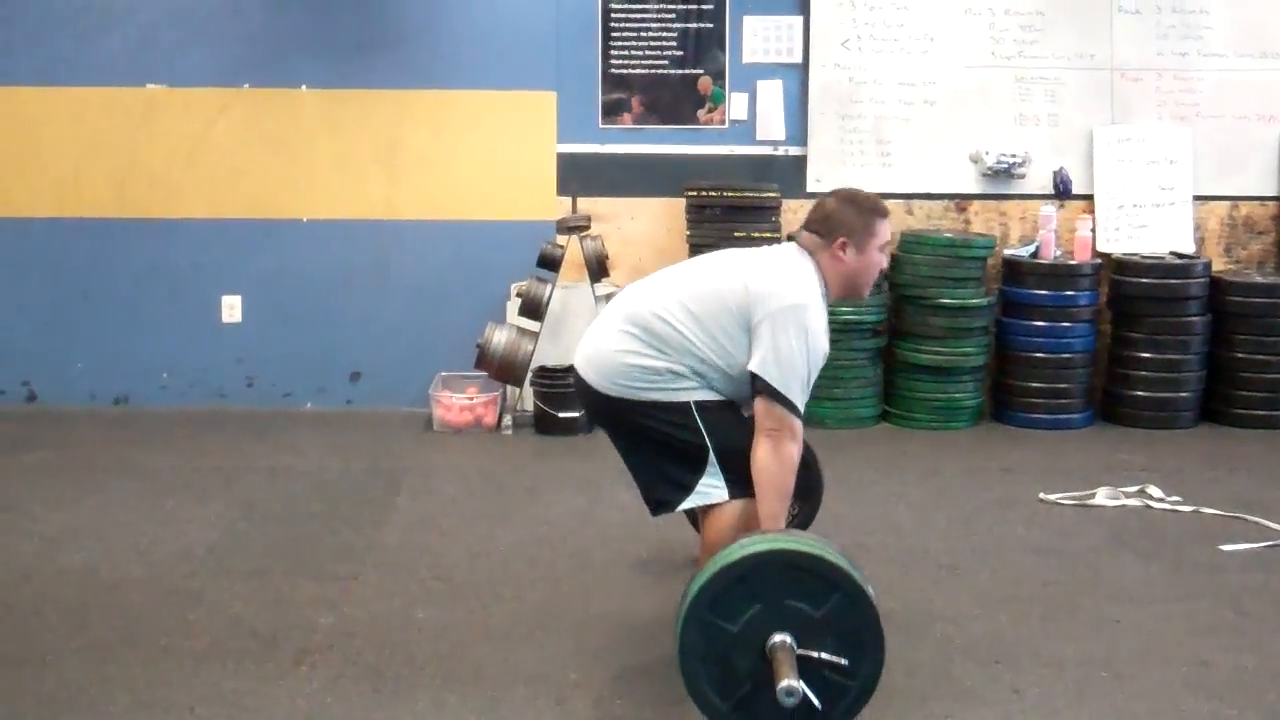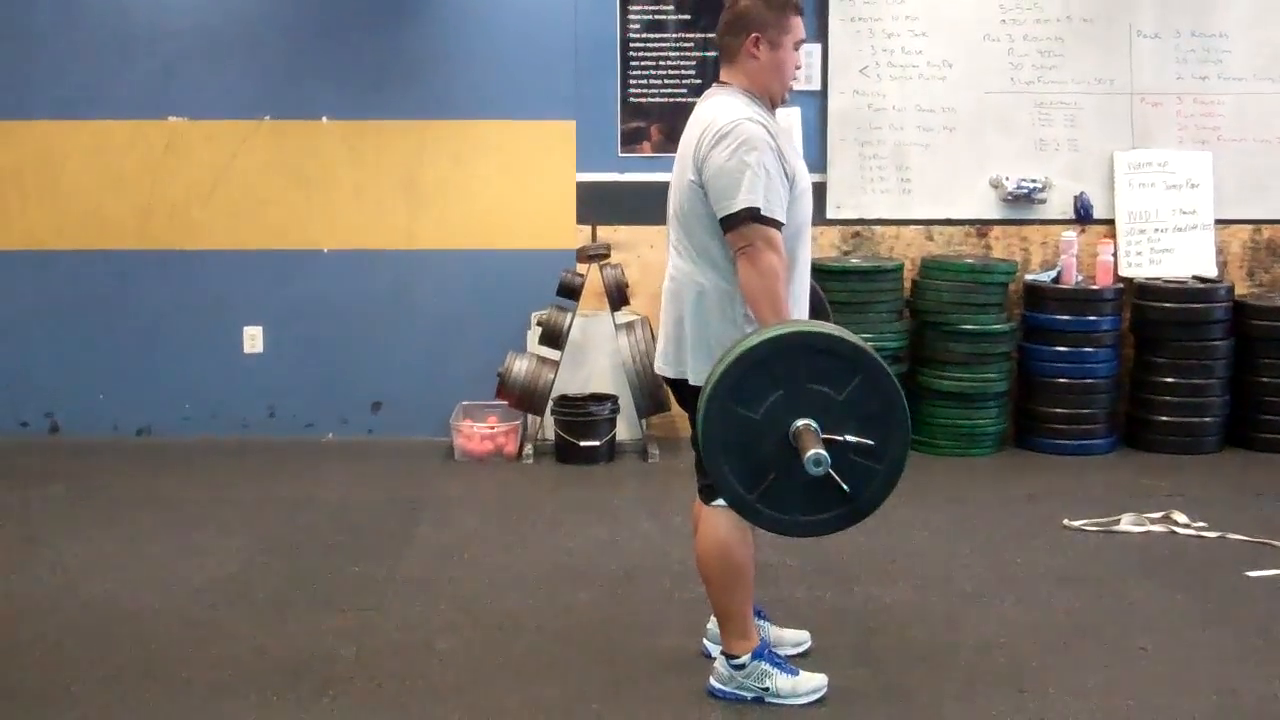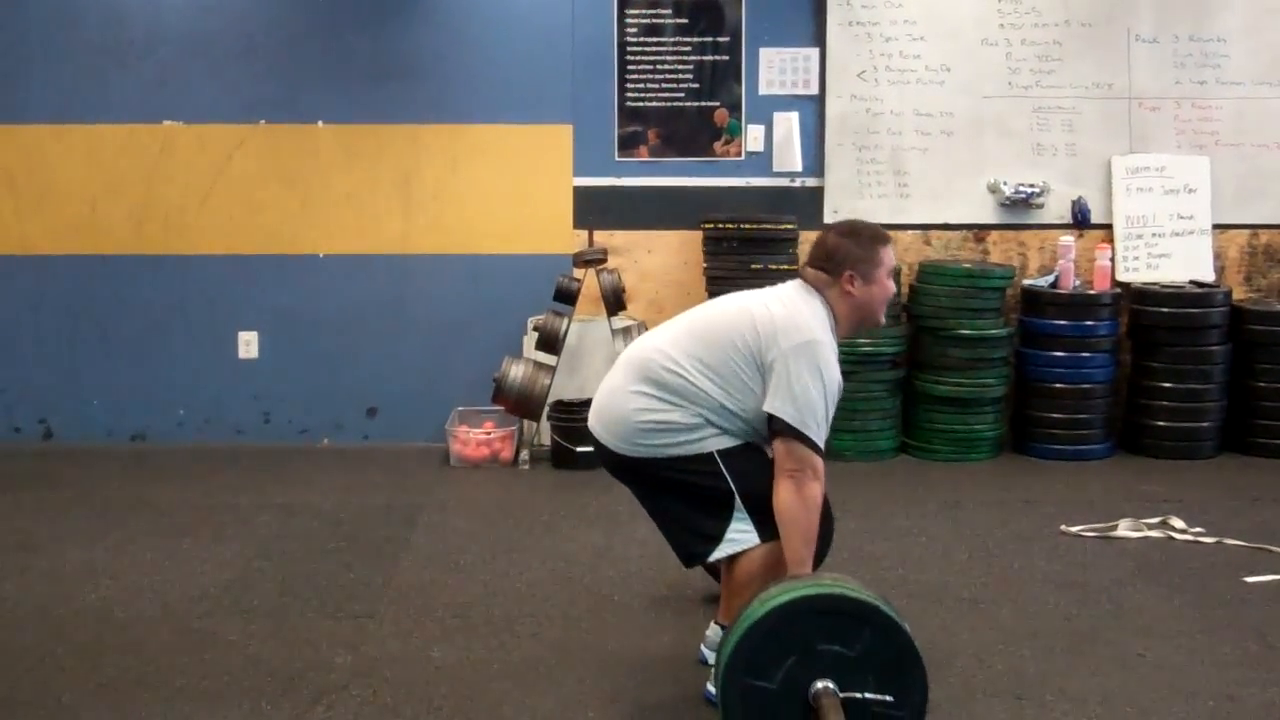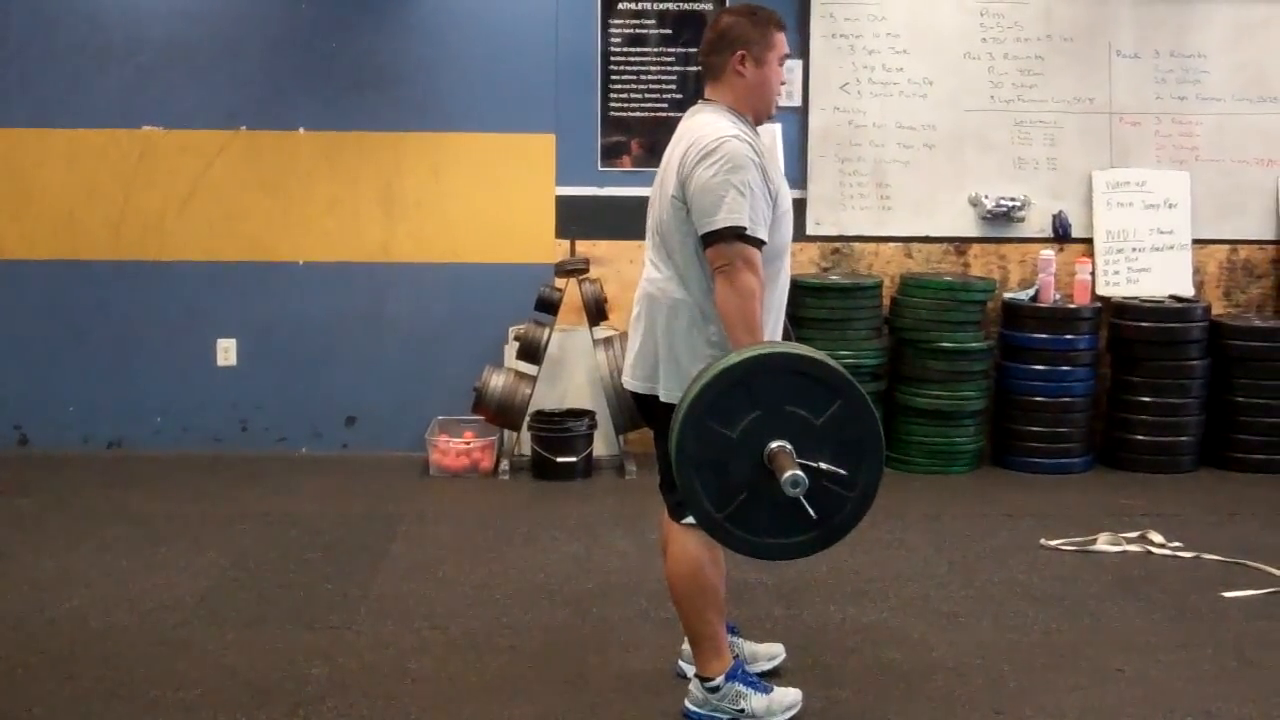
dt=1s
person 1, frame 1
left shoulder: (784, 269)
right shoulder: (798, 308)
right elbow: (778, 438)
left hip: (620, 355)
right hip: (631, 373)
left knee: (733, 470)
right knee: (741, 486)
person 1, frame 2
left shoulder: (727, 116)
right shoulder: (741, 129)
right elbow: (755, 252)
left hip: (719, 340)
right hip: (729, 346)
left knee: (727, 492)
right knee: (731, 497)
left ankle: (733, 621)
right ankle: (739, 661)
person 1, frame 3
left shoulder: (793, 310)
right shoulder: (808, 341)
right elbow: (799, 475)
left hip: (637, 412)
right hip: (650, 428)
left knee: (772, 504)
right knee: (775, 521)
left ankle: (728, 631)
person 1, frame 4
left shoulder: (707, 133)
right shoulder: (727, 145)
right elbow: (733, 271)
left hip: (688, 356)
right hip: (697, 364)
left knee: (701, 511)
right knee: (698, 516)
left ankle: (712, 639)
